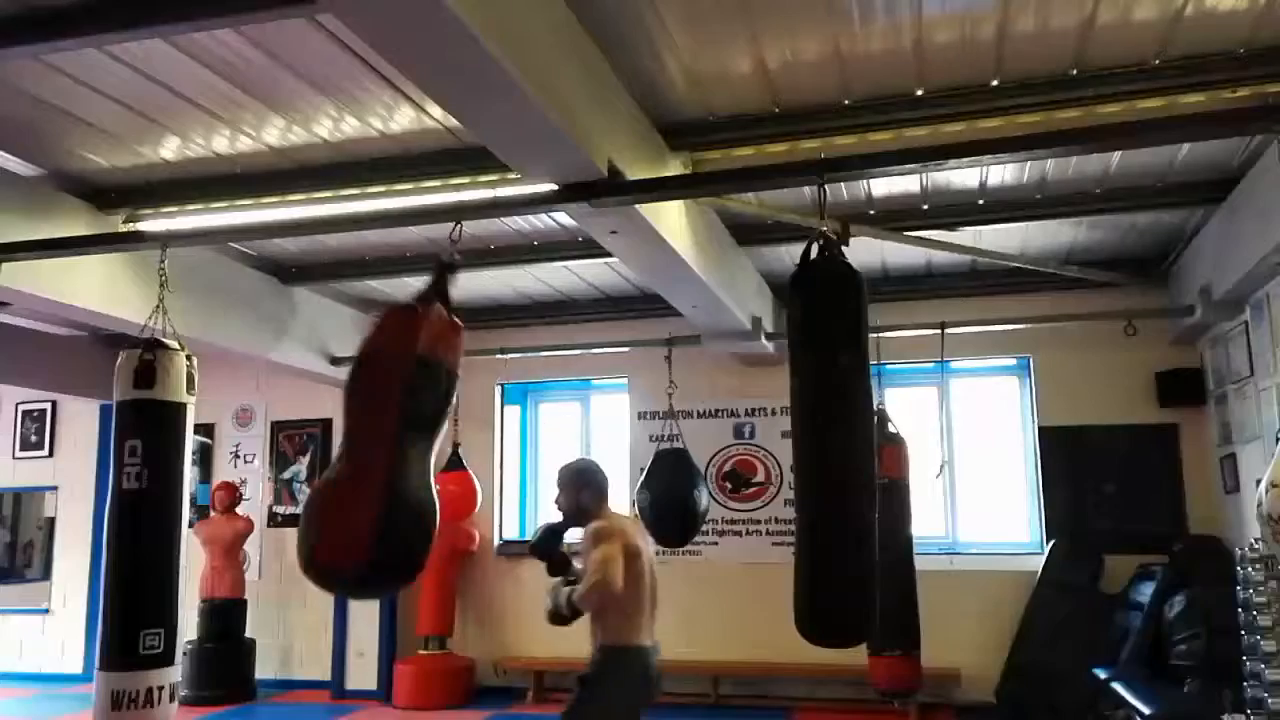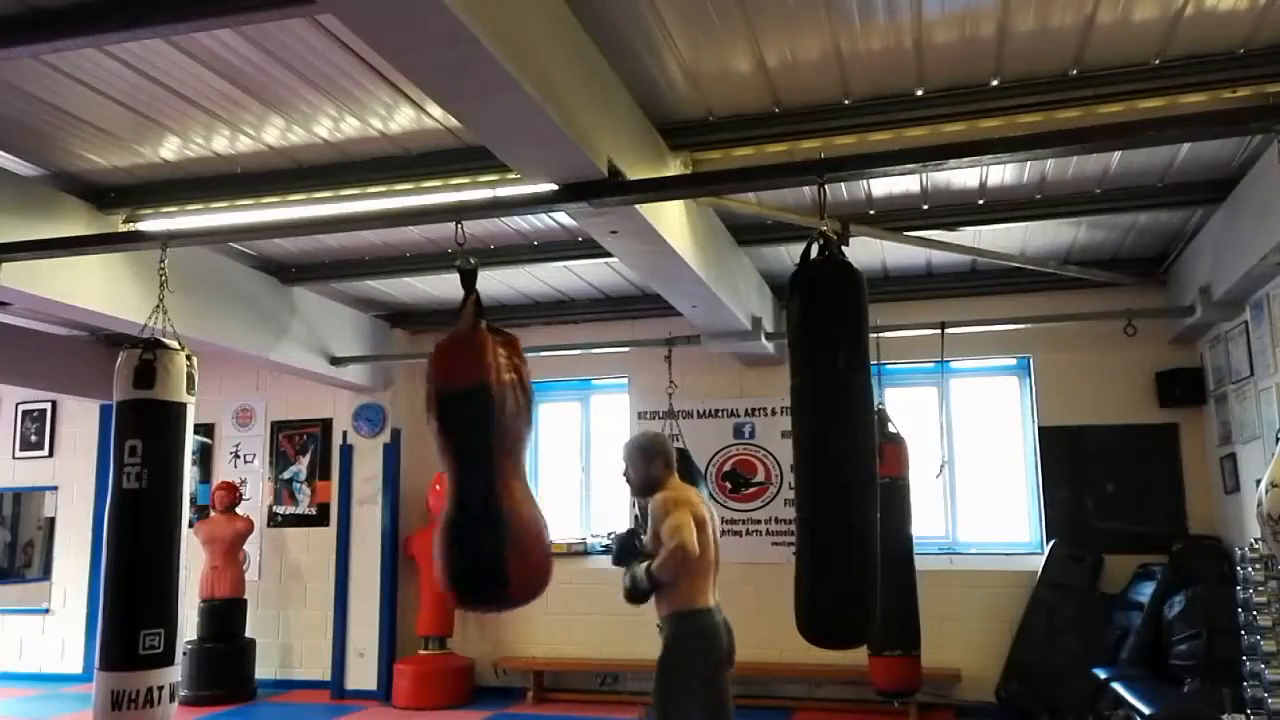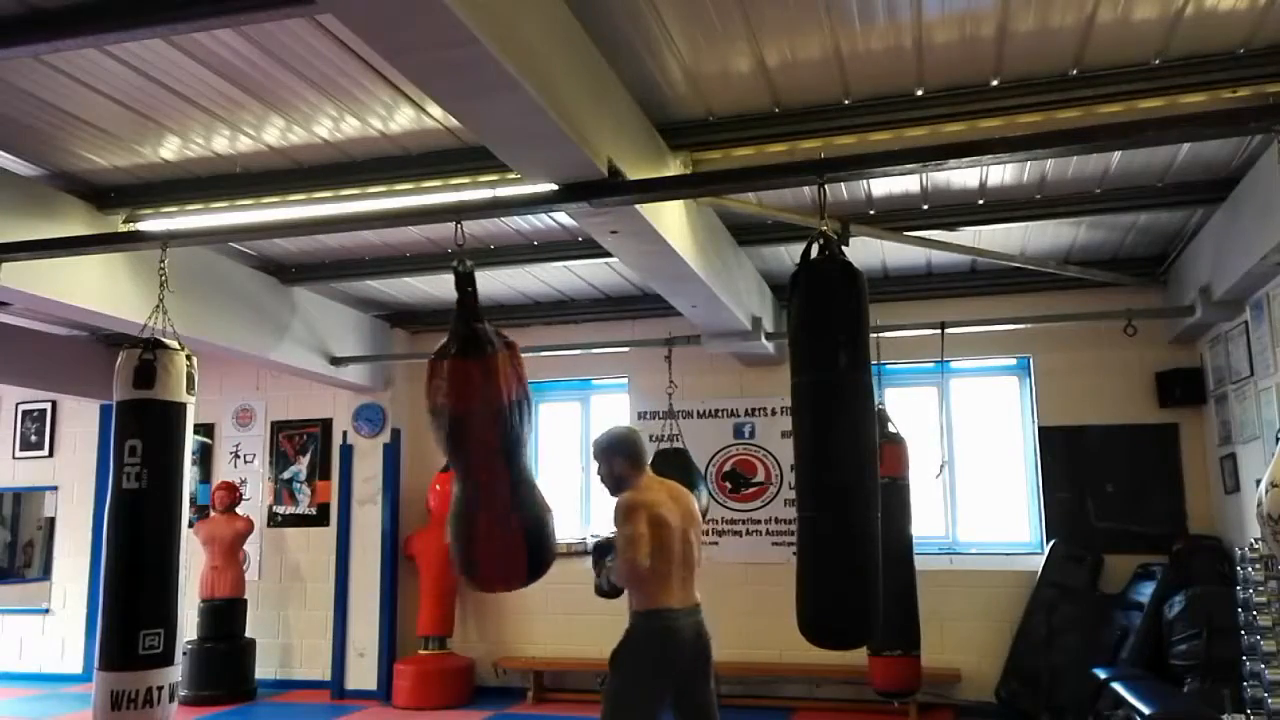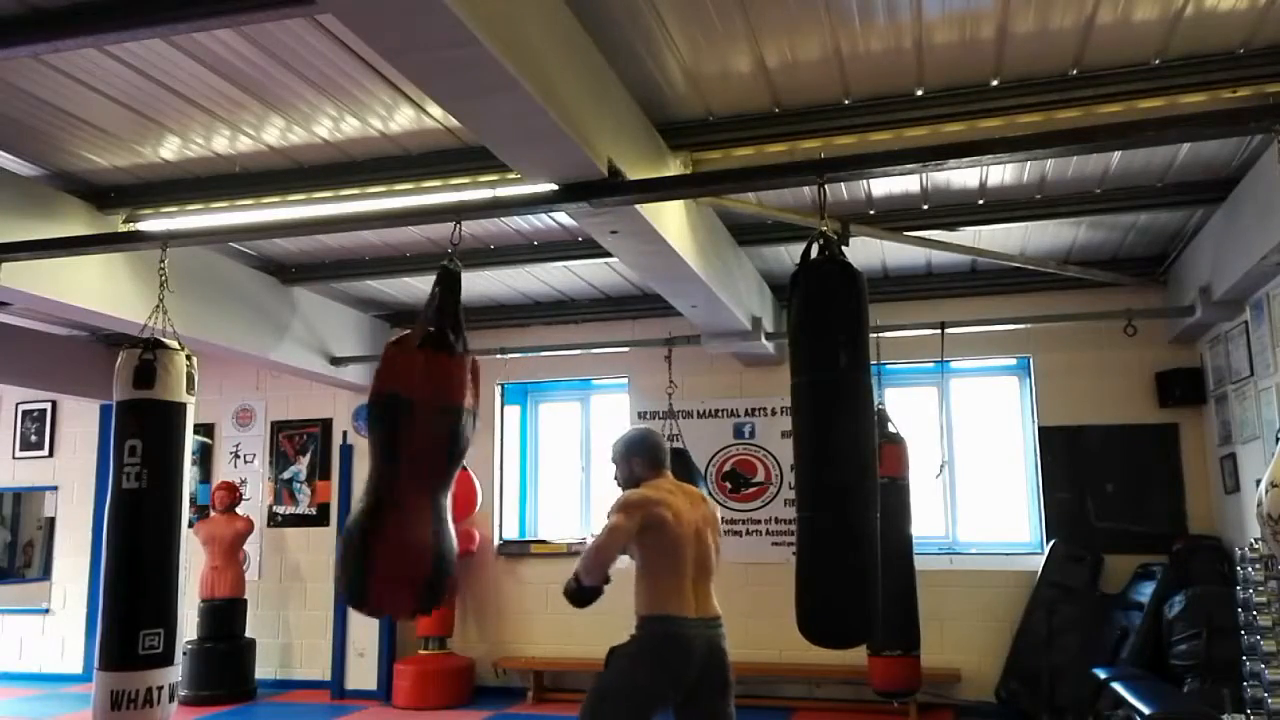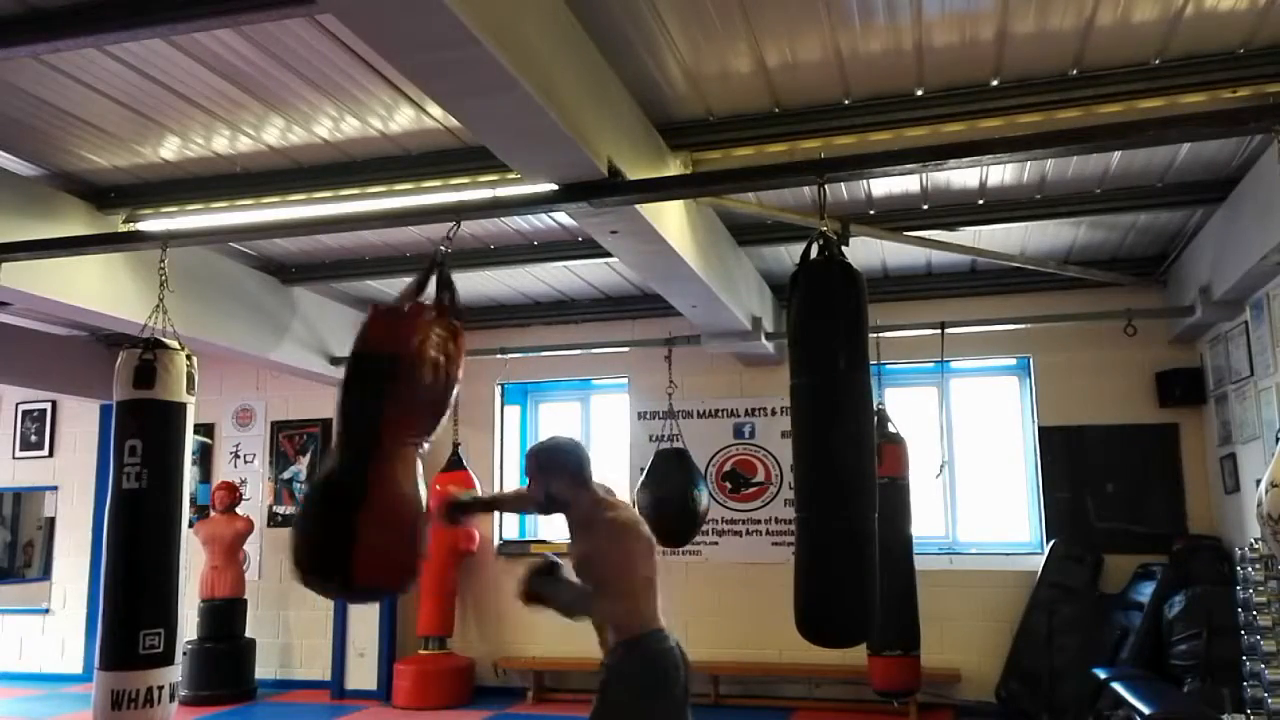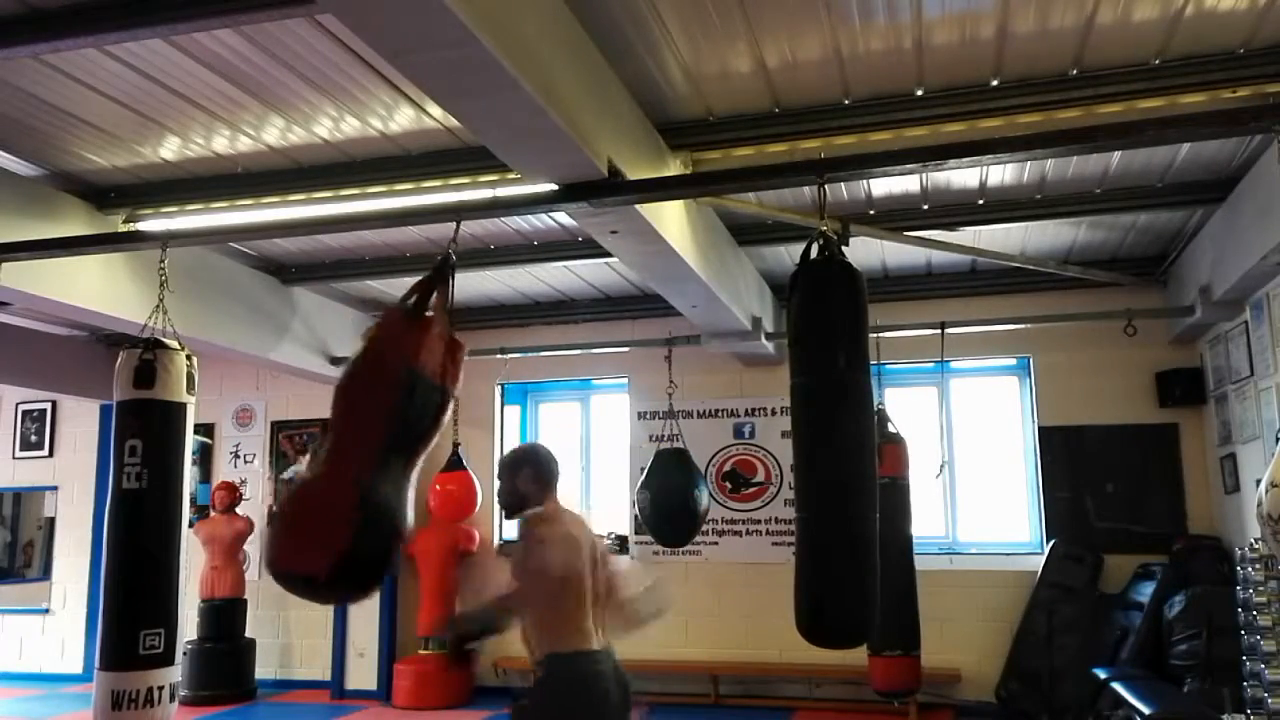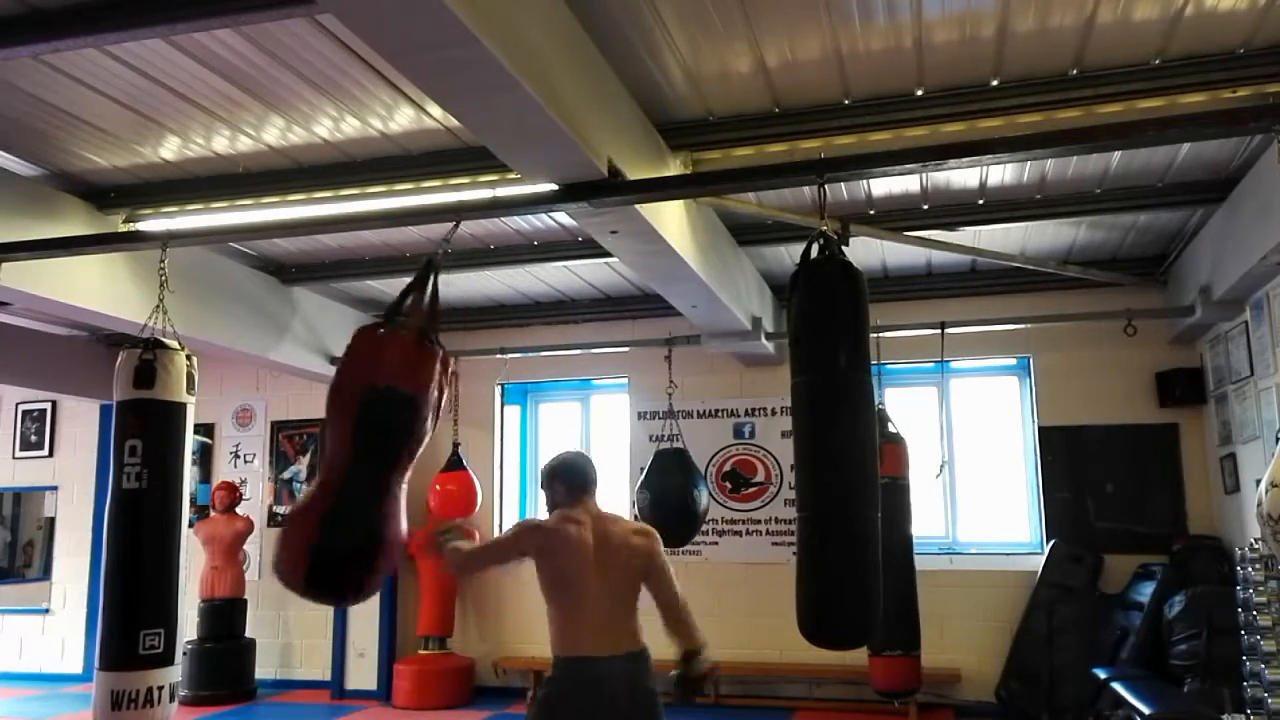
dt=0.5s
person 1, frame 1
left shoulder: (601, 531)
right shoulder: (630, 528)
left elbow: (601, 590)
left wrist: (566, 595)
left hip: (619, 668)
right hip: (639, 661)
person 1, frame 2
left shoulder: (667, 500)
right shoulder: (693, 498)
left elbow: (683, 549)
left wrist: (645, 573)
right wrist: (645, 547)
left hip: (690, 631)
right hip: (713, 627)
person 1, frame 3
left shoulder: (633, 501)
right shoulder: (683, 496)
left elbow: (630, 567)
left wrist: (609, 572)
left hip: (653, 631)
right hip: (692, 626)
person 1, frame 4
left shoulder: (639, 502)
right shoulder: (706, 505)
left elbow: (598, 558)
left wrist: (584, 582)
left hip: (662, 638)
right hip: (711, 638)
person 1, frame 5
left shoulder: (619, 526)
right shoulder: (595, 497)
left elbow: (634, 615)
left wrist: (558, 592)
right wrist: (478, 503)
left hip: (644, 663)
right hip: (659, 660)
person 1, frame 6
left shoulder: (539, 522)
right shoulder: (577, 528)
left elbow: (548, 573)
left wrist: (479, 619)
left hip: (572, 683)
right hip: (603, 675)
person 1, frame 7
left shoulder: (541, 533)
right shoulder: (642, 537)
left elbow: (463, 562)
right elbow: (675, 610)
left wrist: (449, 542)
right wrist: (694, 662)
left hip: (578, 681)
right hip: (635, 677)
